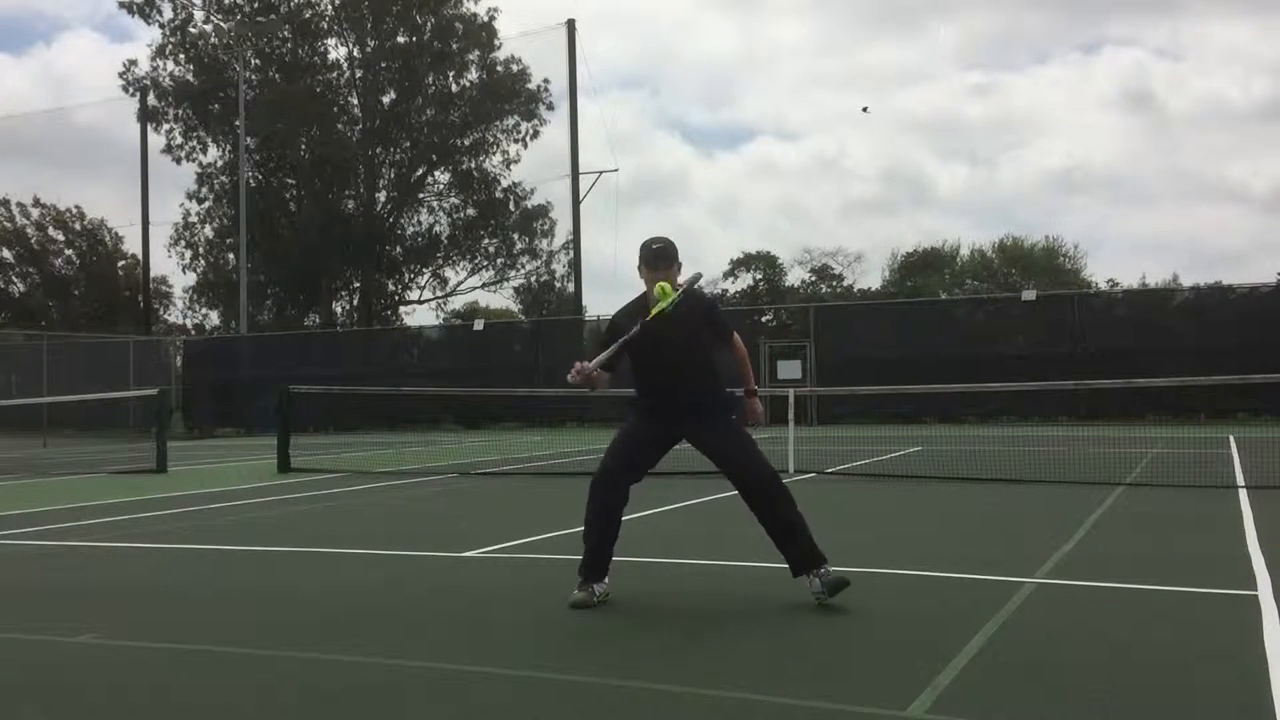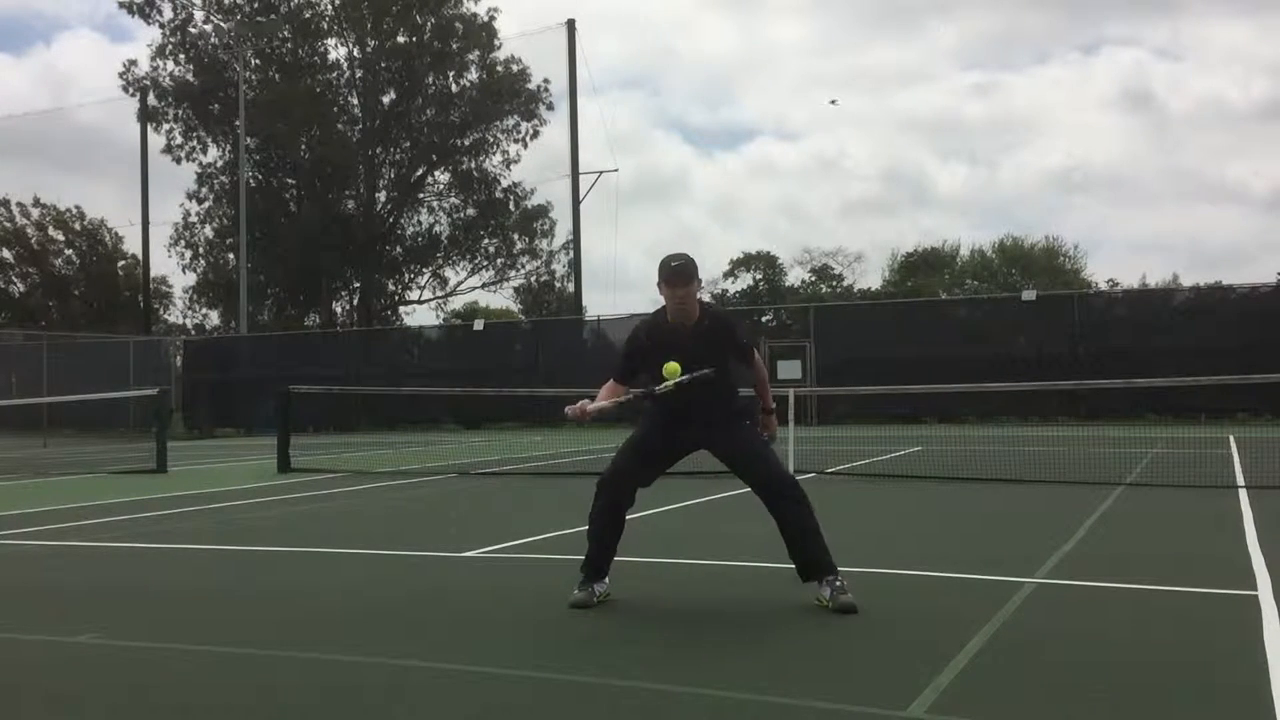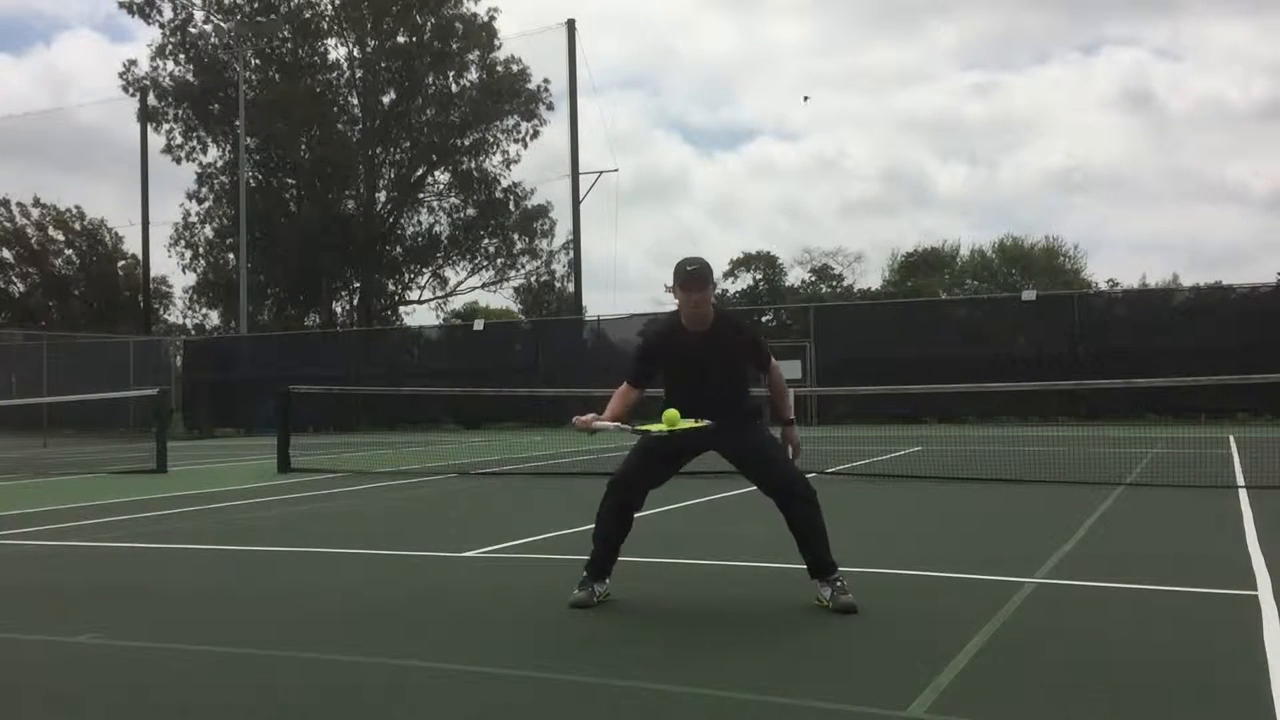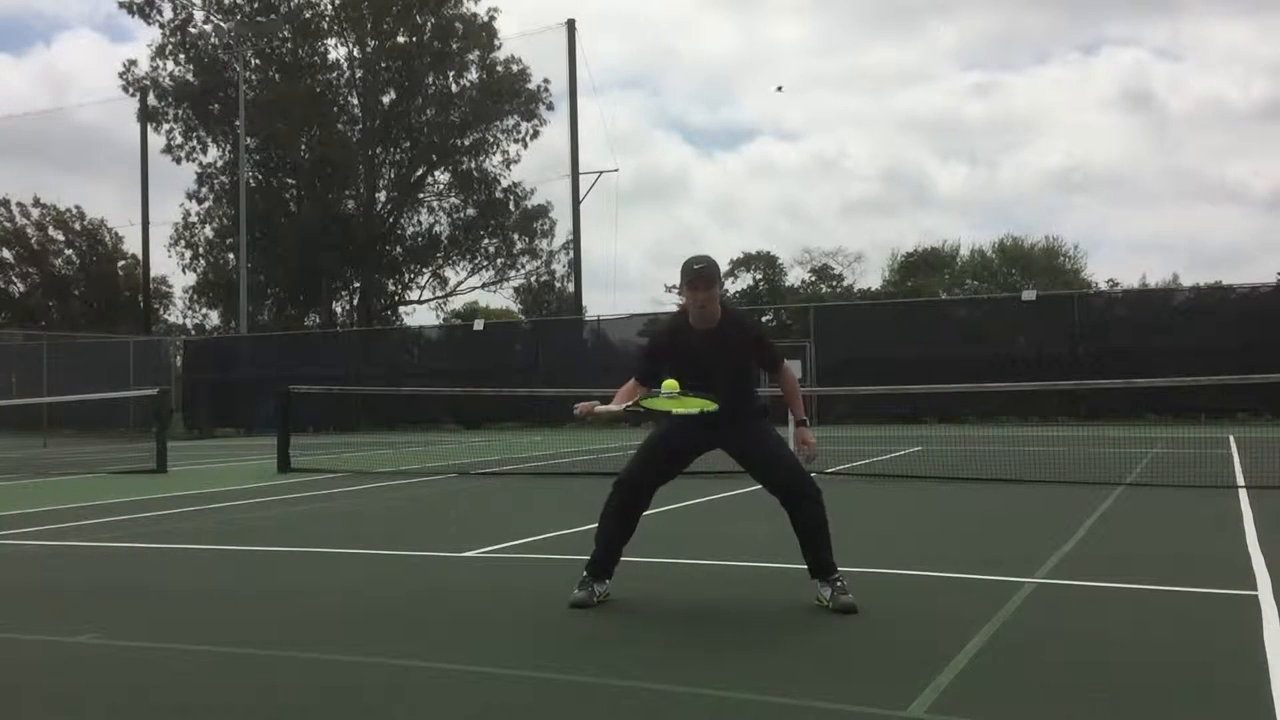
dt=0.1s
person 1, frame 1
left shoulder: (702, 306)
right shoulder: (626, 319)
left elbow: (732, 342)
right elbow: (602, 376)
left wrist: (751, 393)
right wrist: (587, 375)
left hip: (710, 410)
right hip: (654, 414)
left knee: (762, 481)
right knee: (607, 480)
left ankle: (812, 569)
right ankle: (593, 578)
person 1, frame 2
left shoulder: (721, 324)
right shoulder: (645, 335)
left elbow: (752, 361)
right elbow: (618, 384)
left wrist: (768, 411)
right wrist: (592, 405)
left hip: (726, 420)
right hip: (668, 423)
left knee: (782, 487)
right knee: (613, 484)
left ankle: (825, 578)
right ankle: (594, 577)
person 1, frame 3
left shoulder: (736, 329)
right shoulder: (659, 338)
left elbow: (770, 368)
right elbow: (632, 388)
left wrist: (788, 422)
right wrist: (603, 418)
left hip: (738, 421)
left knee: (794, 487)
right knee: (623, 484)
left ankle: (827, 578)
right ankle: (596, 577)
person 1, frame 4
left shoulder: (744, 328)
right shoulder: (668, 335)
left elbow: (781, 371)
right elbow: (639, 382)
left wrist: (801, 423)
left hip: (743, 420)
right hip: (686, 421)
left knee: (800, 487)
right knee: (629, 485)
left ankle: (828, 579)
right ankle: (596, 576)
